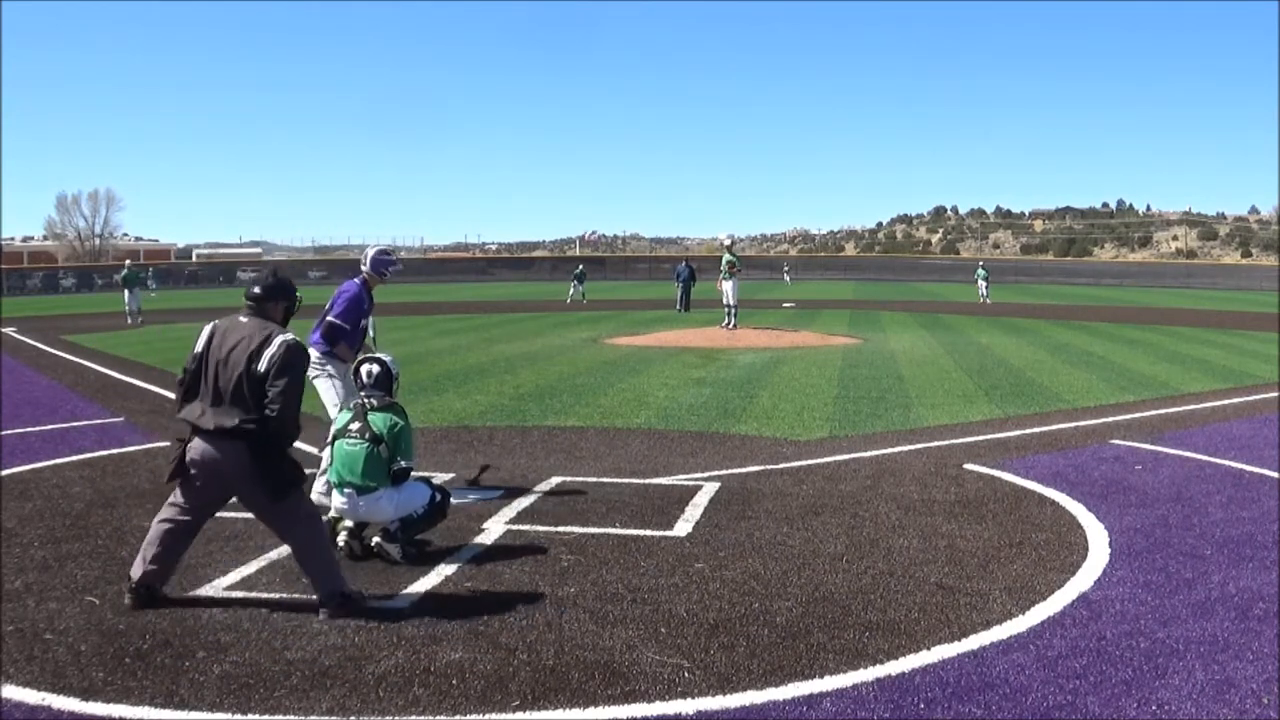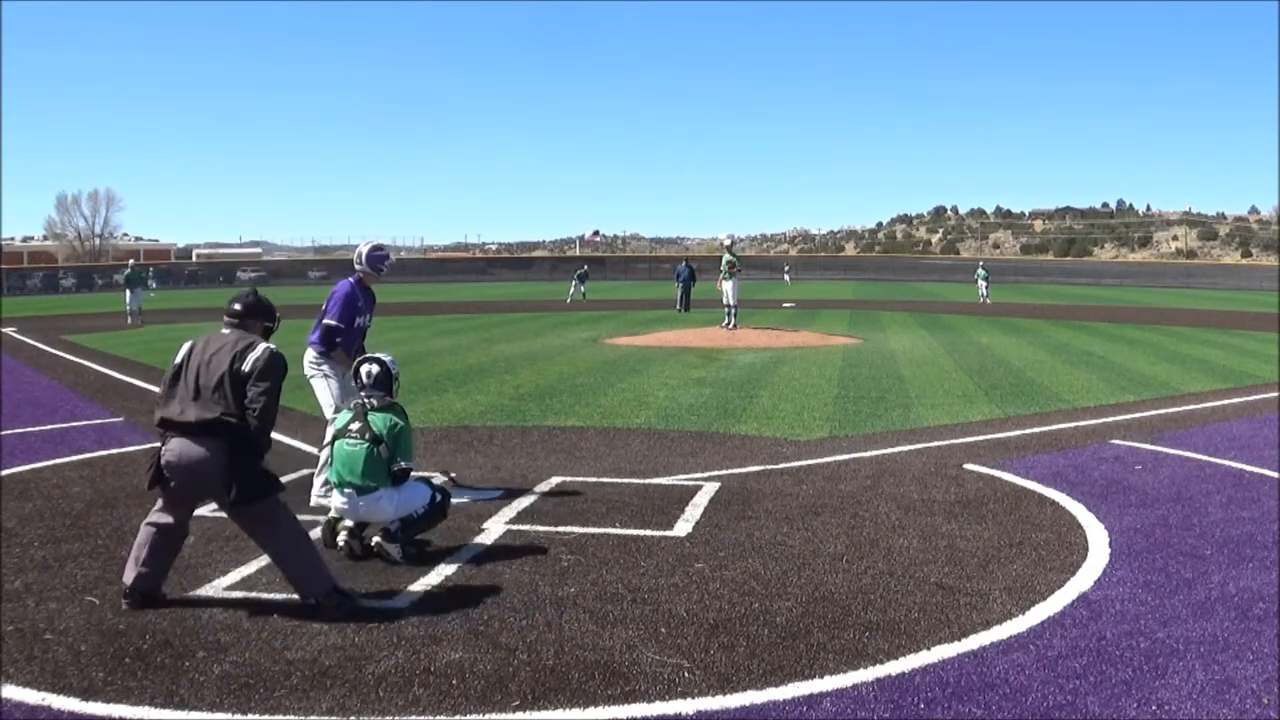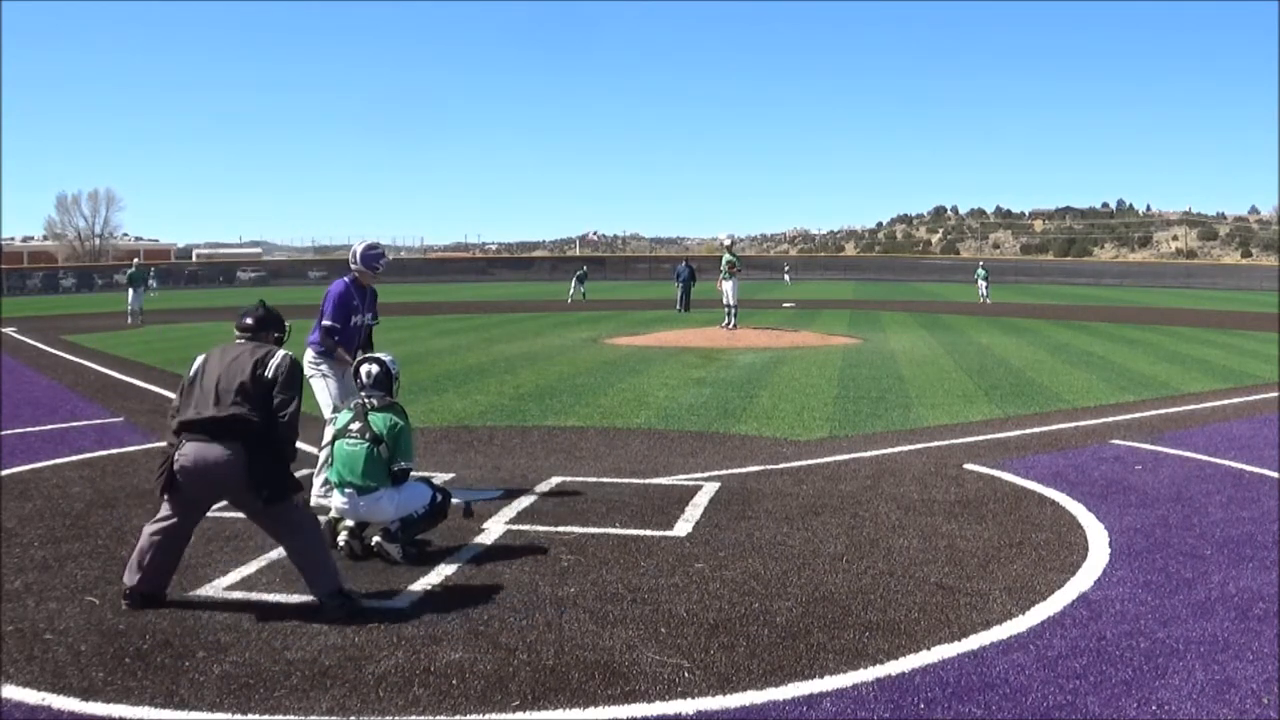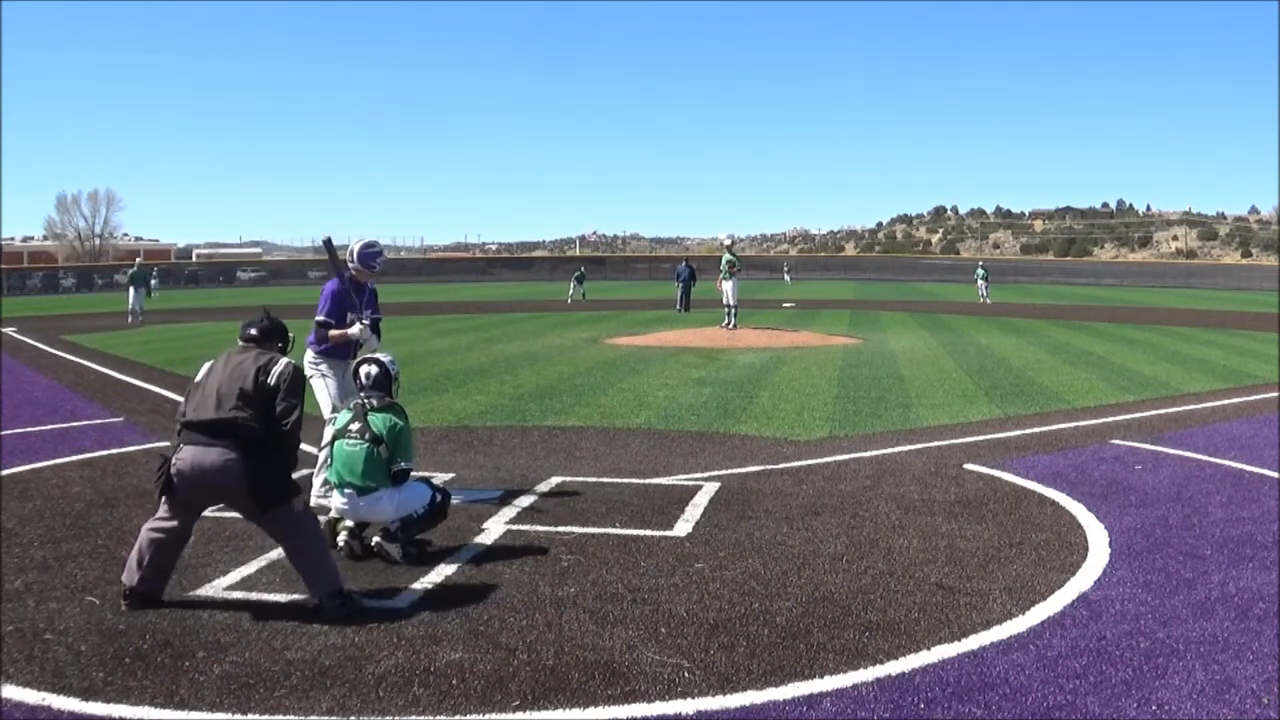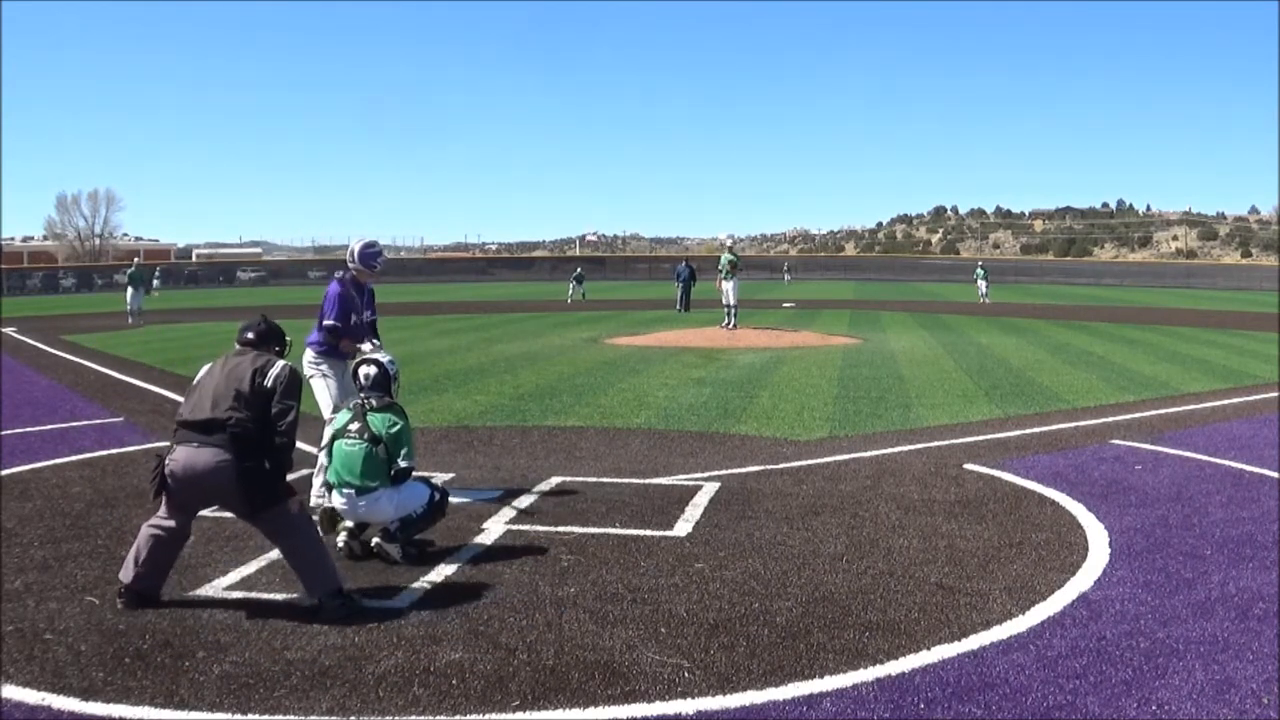
dt=0.3s
person 1, frame 1
left shoulder: (212, 331)
right shoulder: (284, 347)
left elbow: (185, 387)
right elbow: (281, 413)
right wrist: (286, 441)
left hip: (201, 446)
right hip: (247, 454)
left knee: (177, 517)
right knee: (300, 523)
left ankle: (141, 586)
right ankle: (334, 597)
person 1, frame 2
left shoulder: (192, 346)
right shoulder: (264, 354)
left elbow: (163, 400)
right elbow: (258, 417)
right wrist: (256, 455)
left hip: (176, 448)
right hip: (223, 455)
left knee: (164, 521)
right knee: (277, 527)
left ankle: (138, 589)
right ankle: (327, 596)
person 1, frame 3
left shoulder: (206, 359)
right shoulder: (280, 361)
left elbow: (176, 413)
right elbow: (285, 422)
left wrist: (179, 453)
right wrist: (281, 467)
left hip: (190, 452)
right hip: (240, 457)
left knee: (170, 524)
right knee: (297, 526)
left ankle: (139, 590)
right ankle: (333, 597)
person 1, frame 4
left shoulder: (212, 366)
right shoulder: (283, 369)
left elbow: (182, 417)
right elbow: (287, 429)
right wrist: (283, 474)
left hip: (188, 456)
right hip: (237, 462)
left knee: (167, 524)
right knee: (297, 527)
left ankle: (137, 590)
right ankle: (332, 598)
person 1, frame 5
left shoulder: (211, 368)
right shoulder: (280, 371)
left elbow: (182, 417)
right elbow: (282, 432)
right wrist: (278, 476)
left hip: (182, 456)
right hip: (230, 463)
left knee: (167, 523)
right knee: (293, 525)
left ankle: (134, 588)
right ankle: (331, 597)
person 2, frame 1
left shoulder: (365, 295)
right shoulder: (353, 293)
right elbow: (329, 335)
right wrist: (355, 360)
left hip: (338, 364)
right hip: (324, 362)
right ankle: (324, 489)
person 2, frame 2
left shoulder: (368, 295)
right shoulder: (346, 291)
right elbow: (327, 337)
right wrist: (354, 366)
left hip: (340, 364)
right hip: (322, 362)
right ankle: (322, 491)
person 2, frame 3
left shoulder: (370, 292)
right shoulder: (340, 291)
left elbow: (366, 333)
right elbow: (326, 338)
right wrist: (352, 362)
left hip: (343, 364)
right hip: (322, 362)
right ankle: (321, 493)
person 2, frame 4
left shoulder: (369, 291)
right shoulder: (335, 289)
left elbow: (375, 331)
right elbow: (321, 334)
left wrist: (369, 337)
right wrist: (350, 332)
left hip: (344, 364)
right hip: (322, 362)
right ankle: (321, 492)
person 2, frame 5
left shoulder: (367, 291)
right shoulder: (340, 290)
left elbow: (370, 329)
right elbow: (332, 338)
left wrist: (375, 347)
right wrist: (361, 348)
left hip: (340, 364)
right hip: (321, 362)
right ankle: (321, 493)
person 3, frame 1
left shoulder: (343, 415)
right shoulder: (394, 418)
left elbow: (331, 464)
right elbow: (402, 474)
left hip: (342, 503)
right hip: (376, 504)
right knee: (438, 497)
left ankle: (350, 529)
right ankle: (392, 535)
person 3, frame 2
left shoulder: (343, 416)
right shoulder: (394, 419)
left elbow: (331, 463)
right elbow: (401, 474)
right wrist: (389, 485)
left hip: (342, 503)
right hip: (376, 504)
right knee: (439, 497)
left ankle: (350, 529)
right ankle: (392, 535)
person 3, frame 3
left shoulder: (343, 416)
right shoulder: (394, 418)
left elbow: (330, 464)
right elbow: (400, 474)
left hip: (343, 502)
right hip: (376, 503)
right knee: (439, 497)
left ankle: (350, 528)
right ankle: (392, 535)
person 3, frame 4
left shoulder: (343, 416)
right shoulder: (394, 419)
left elbow: (331, 464)
right elbow: (401, 475)
left wrist: (336, 515)
left hip: (343, 503)
right hip: (376, 504)
right knee: (439, 497)
left ankle: (350, 529)
right ankle: (392, 535)
person 3, frame 5
left shoulder: (342, 417)
right shoulder: (393, 419)
left elbow: (328, 465)
right elbow: (403, 472)
left wrist: (333, 501)
left hip: (343, 502)
right hip: (374, 504)
right knee: (437, 496)
left ankle: (351, 529)
right ankle: (392, 536)
